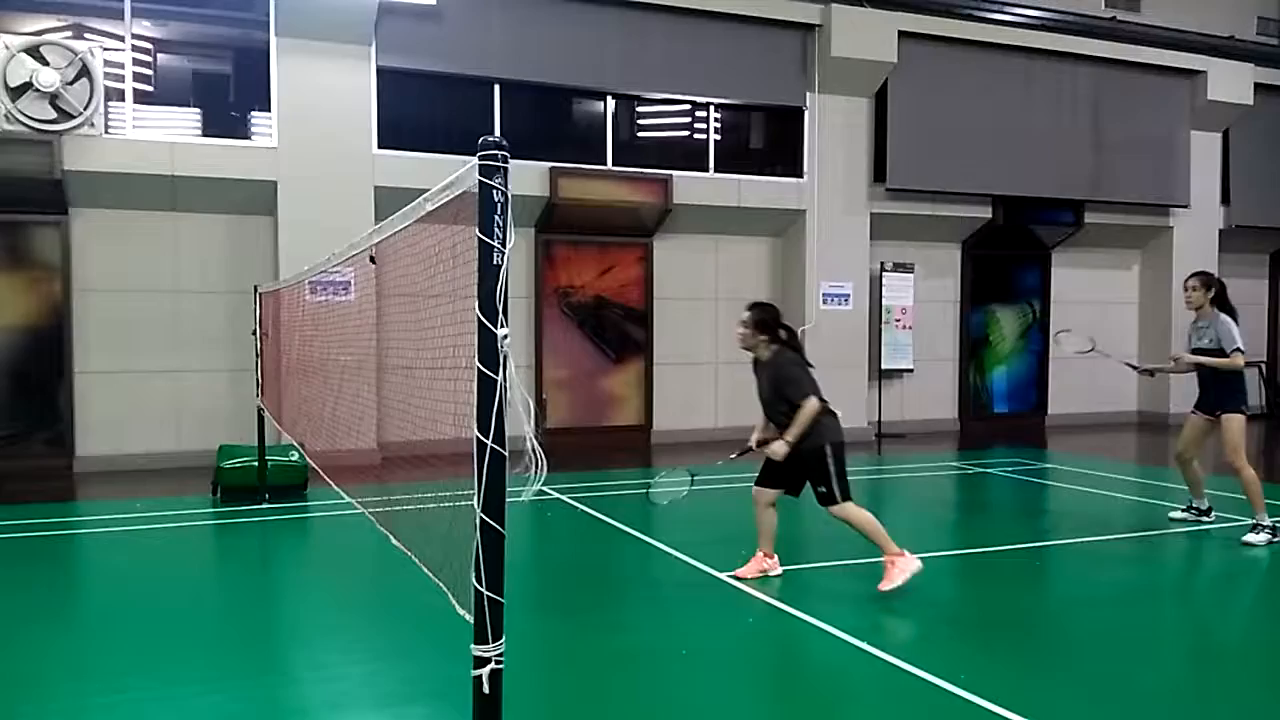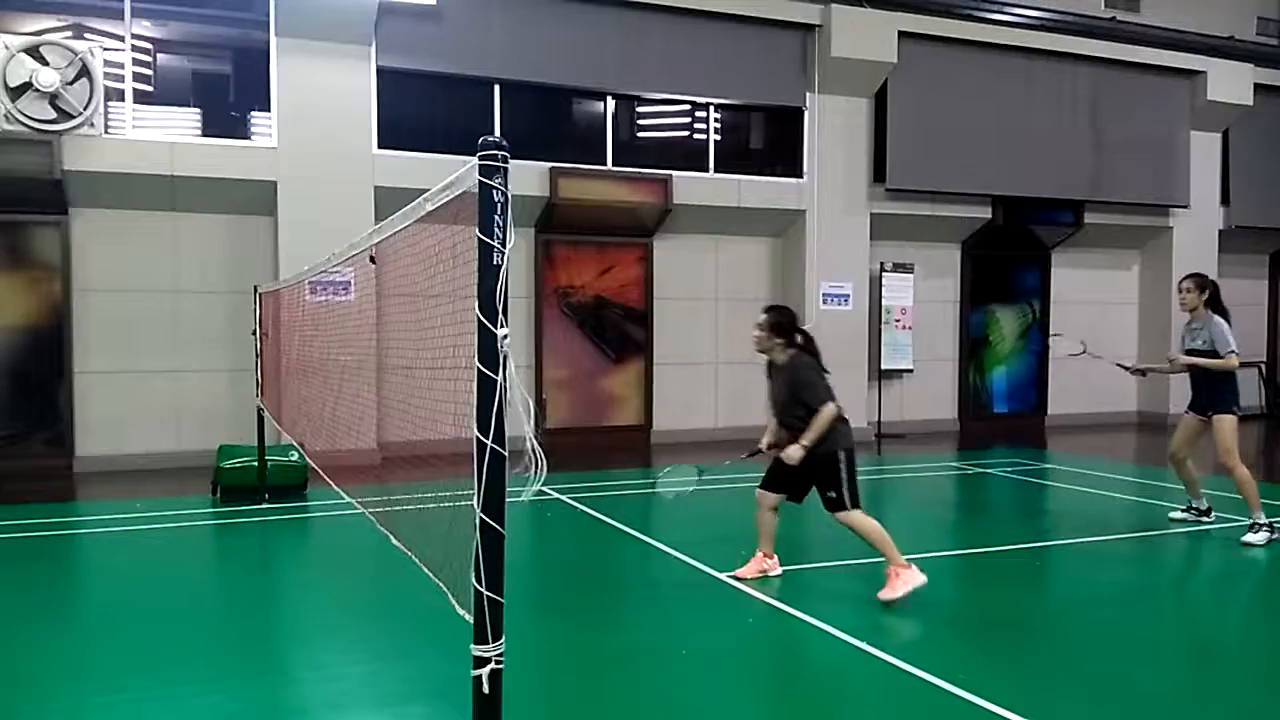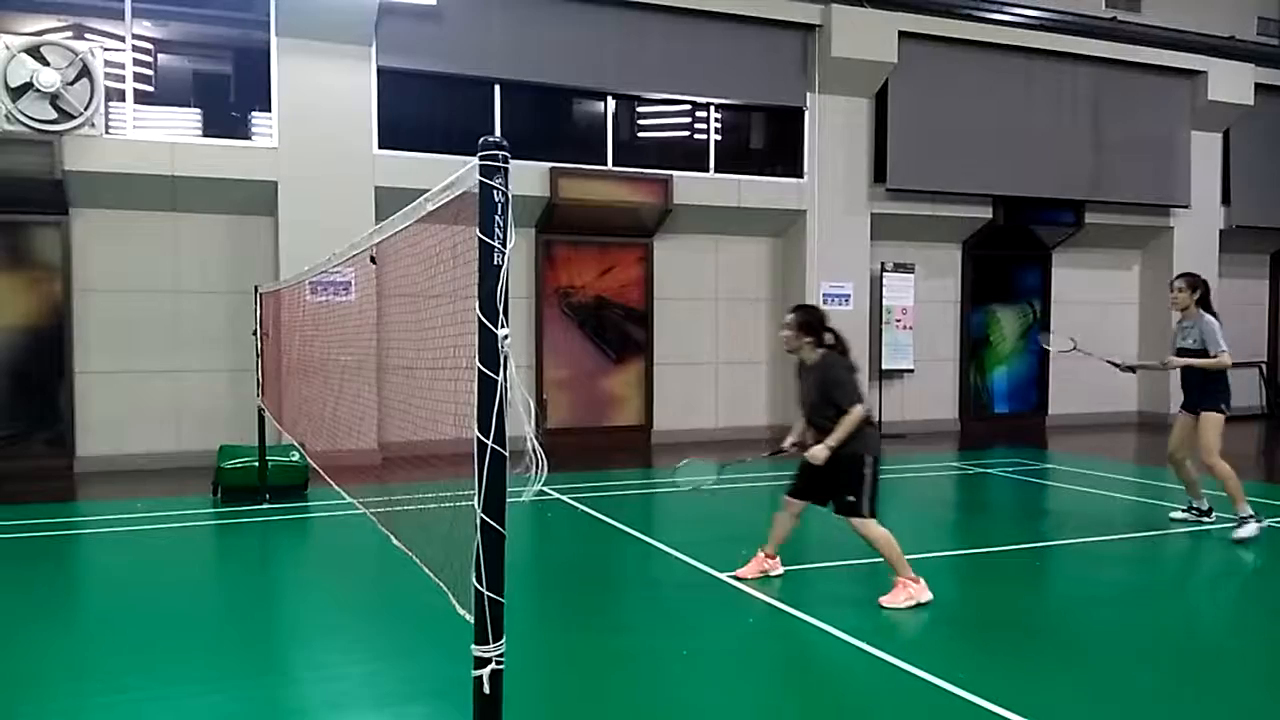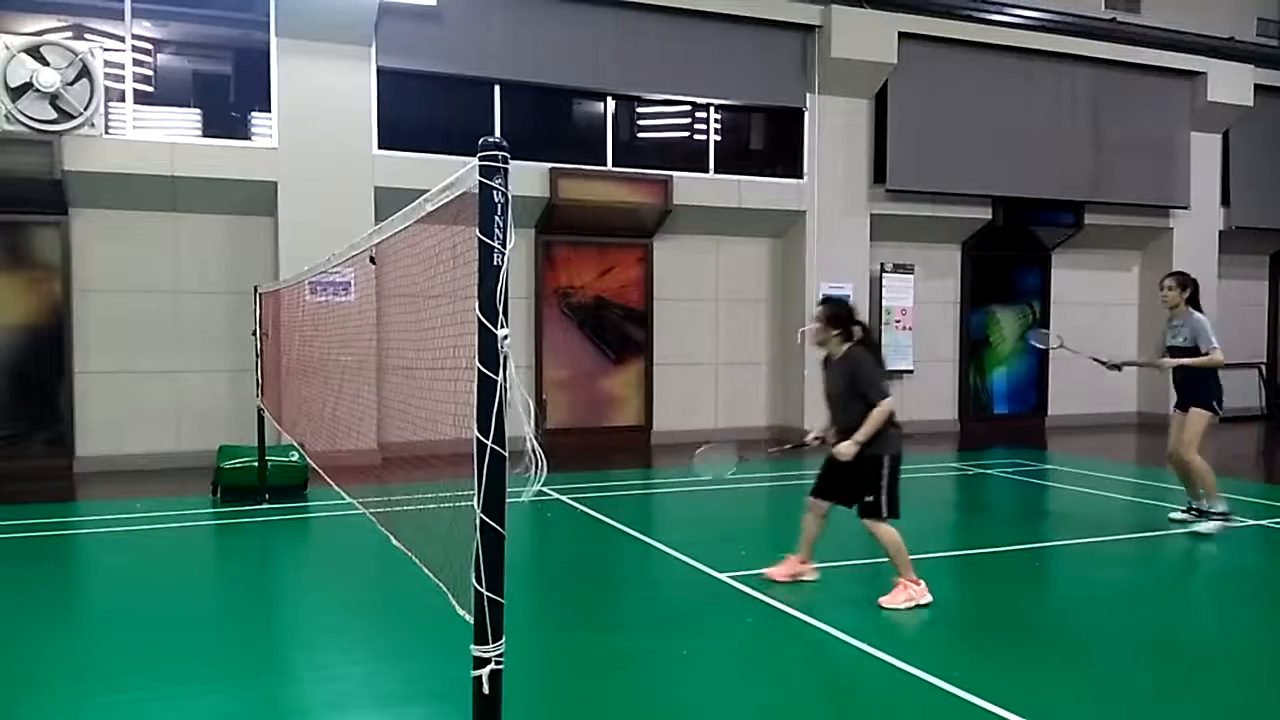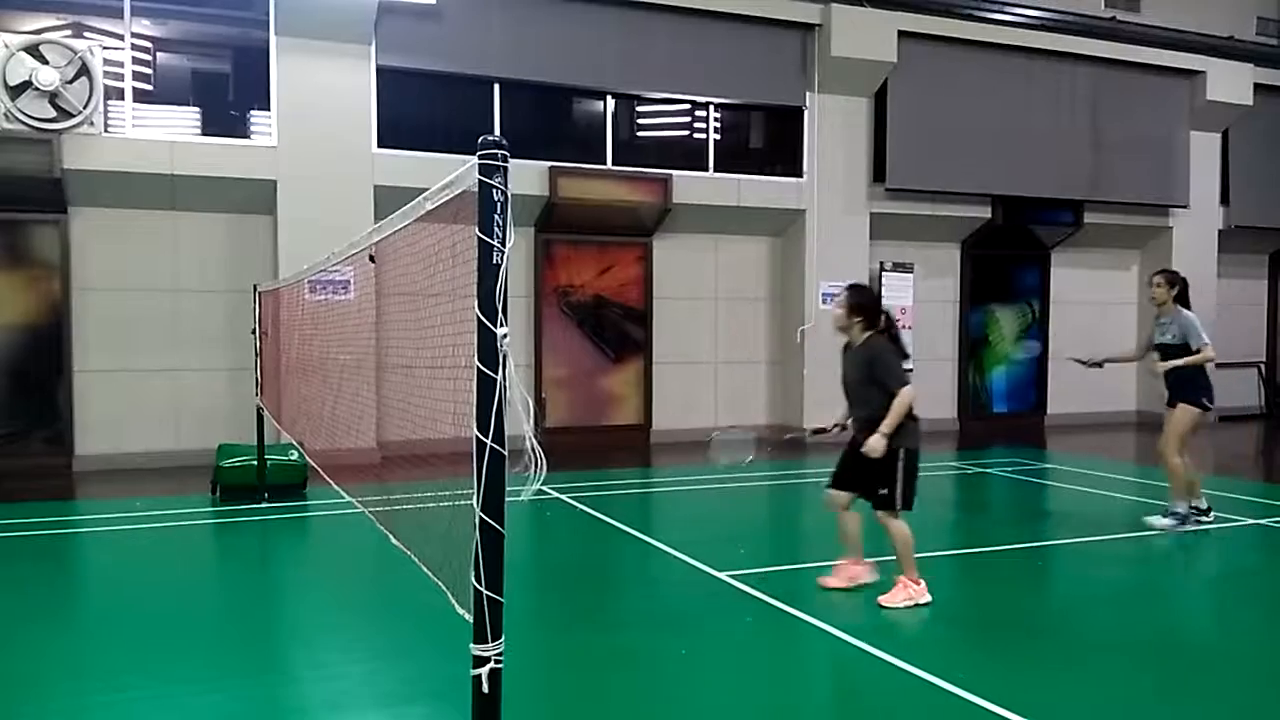
dt=0.1s
person 1, frame 1
left shoulder: (786, 363)
right shoulder: (761, 363)
left elbow: (812, 404)
left wrist: (785, 441)
right wrist: (761, 431)
left hip: (820, 441)
right hip: (790, 442)
left knee: (840, 507)
right knee: (762, 495)
left ankle: (898, 559)
right ankle: (766, 558)
person 1, frame 2
left shoulder: (800, 367)
right shoulder: (774, 366)
left elbow: (828, 409)
left wrist: (801, 446)
right wrist: (771, 435)
left hip: (830, 448)
right hip: (798, 447)
left knee: (847, 514)
right knee: (765, 499)
left ankle: (903, 570)
right ankle: (765, 558)
person 1, frame 3
left shoulder: (832, 366)
right shoulder: (805, 367)
left elbow: (858, 411)
left wrist: (827, 446)
right wrist: (797, 435)
left hip: (855, 452)
right hip: (827, 451)
left knee: (861, 521)
right knee: (791, 504)
left ankle: (911, 584)
right ankle: (768, 560)
person 1, frame 4
left shoulder: (859, 360)
right shoulder: (831, 361)
left elbow: (885, 405)
left wrist: (855, 441)
right wrist: (826, 431)
left hip: (877, 451)
right hip: (846, 449)
left knee: (875, 522)
right knee: (816, 505)
left ankle: (913, 585)
right ankle: (801, 563)
person 1, frame 5
left shoulder: (880, 349)
right shoulder: (851, 349)
left elbow: (906, 394)
left wrist: (882, 434)
right wrist: (847, 419)
left hip: (893, 443)
right hip: (865, 442)
left knee: (887, 513)
right knee: (837, 498)
left ankle: (912, 584)
right ankle: (855, 565)
person 2, frame 1
left shoulder: (1223, 323)
right shoulder: (1194, 327)
left elbow: (1238, 362)
left wrist: (1197, 358)
right wrist: (1159, 368)
left hip: (1231, 400)
right hip: (1206, 399)
left knee: (1236, 461)
right knee: (1183, 454)
left ankle: (1264, 524)
right ankle: (1201, 506)
person 2, frame 2
left shoulder: (1217, 325)
right shoulder: (1188, 328)
left elbow: (1232, 363)
left wrist: (1192, 359)
right wrist: (1151, 368)
left hip: (1223, 400)
right hip: (1199, 400)
left knee: (1229, 461)
right knee: (1176, 454)
left ankle: (1261, 522)
right ankle: (1199, 507)
person 2, frame 3
left shoulder: (1207, 323)
right shoulder: (1180, 327)
left elbow: (1224, 362)
left wrist: (1186, 361)
right wrist: (1143, 365)
left hip: (1214, 399)
right hip: (1193, 399)
left knee: (1210, 458)
right knee: (1175, 454)
left ankle: (1248, 515)
right ankle: (1200, 507)
person 2, frame 4
left shoulder: (1197, 321)
right shoulder: (1171, 324)
left elbow: (1217, 359)
right elbow: (1163, 358)
left wrist: (1180, 362)
right wrist: (1125, 362)
left hip: (1205, 395)
right hip: (1184, 397)
left knee: (1187, 451)
right knee: (1174, 454)
left ankle: (1218, 509)
right ankle: (1200, 506)
person 2, frame 5
left shoulder: (1186, 318)
right shoulder: (1158, 322)
left elbow: (1208, 354)
right elbow: (1140, 353)
left wrist: (1169, 364)
right wrist: (1104, 359)
left hip: (1196, 393)
right hip: (1177, 394)
left knee: (1169, 448)
right knee: (1175, 452)
left ankle: (1179, 511)
right ankle: (1200, 506)
